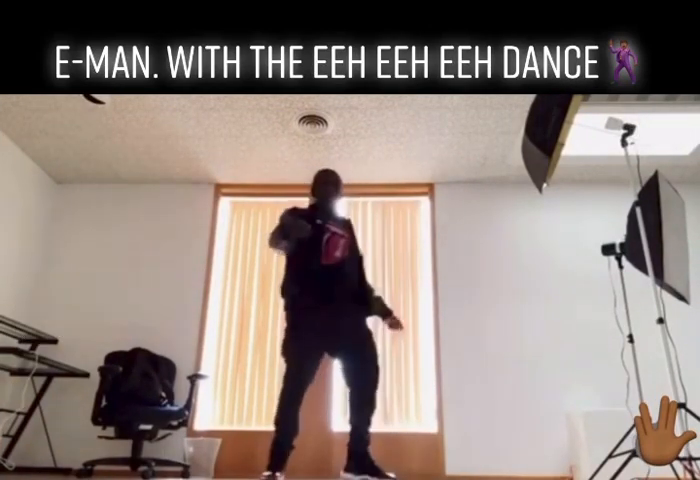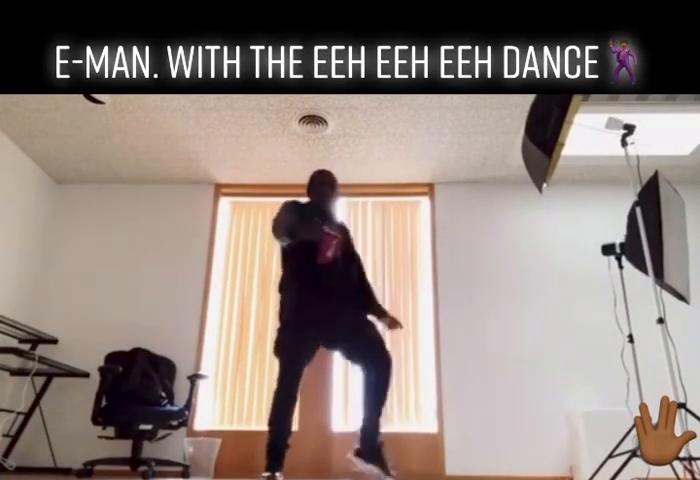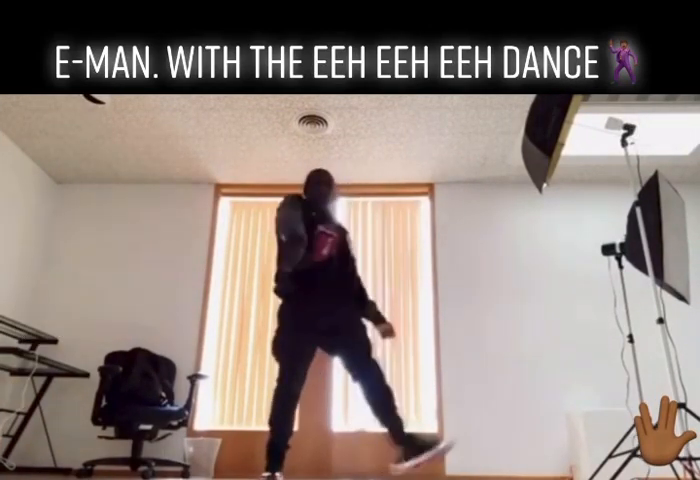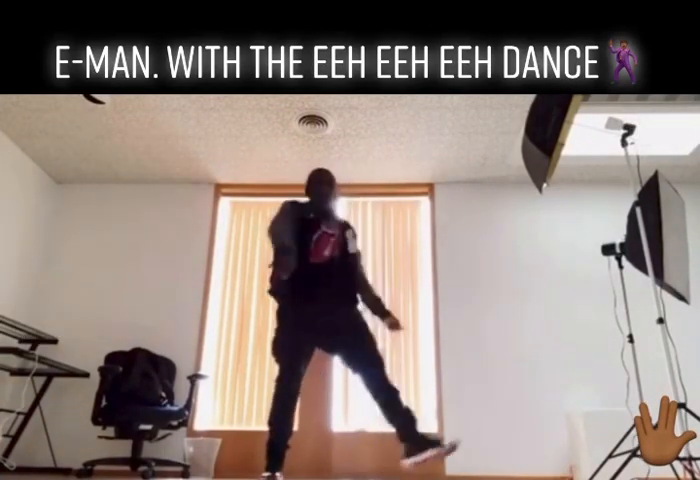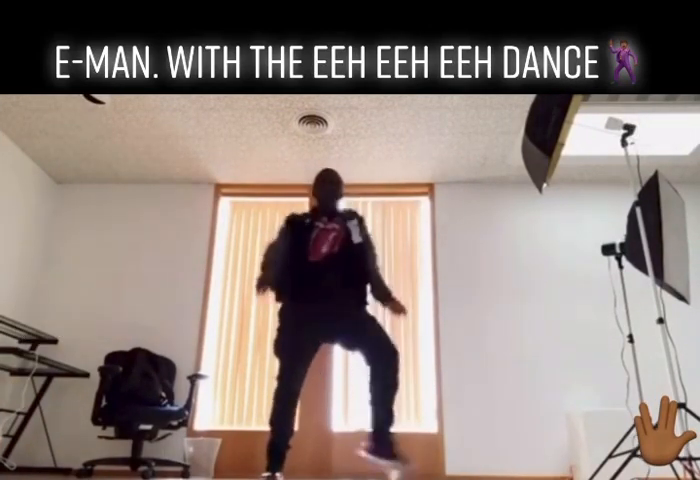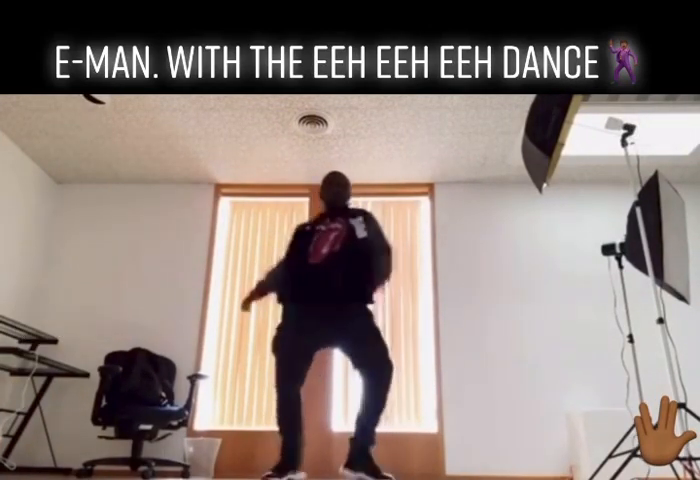
dt=0.1s
person 1, frame 1
left shoulder: (346, 226)
right shoulder: (297, 218)
left elbow: (357, 276)
right elbow: (278, 240)
left wrist: (382, 311)
right wrist: (292, 232)
left hip: (347, 312)
right hip: (308, 311)
left knee: (365, 376)
right knee: (297, 381)
person 1, frame 2
left shoulder: (341, 230)
right shoulder: (295, 212)
left elbow: (356, 277)
right elbow: (282, 231)
left wrist: (379, 312)
right wrist: (302, 229)
left hip: (342, 309)
right hip: (303, 309)
left knee: (378, 363)
right knee: (289, 379)
left ankle: (369, 446)
person 1, frame 3
left shoulder: (339, 231)
right shoulder: (294, 209)
left elbow: (351, 279)
right elbow: (288, 227)
left wrist: (375, 316)
right wrist: (295, 245)
left hip: (339, 310)
right hip: (300, 308)
left knee: (368, 371)
right knee: (290, 381)
left ankle: (404, 442)
person 1, frame 4
left shoulder: (344, 229)
right shoulder: (293, 213)
left elbow: (356, 276)
right elbow: (280, 234)
left wrist: (382, 311)
right wrist: (284, 260)
left hip: (339, 310)
right hip: (299, 310)
left knee: (372, 368)
right knee: (289, 380)
left ankle: (411, 438)
person 1, frame 5
left shoulder: (353, 222)
right shoulder: (296, 225)
left elbow: (368, 265)
right elbow: (277, 255)
left wrist: (384, 294)
right wrist: (267, 276)
left hip: (346, 307)
right hip: (303, 308)
left knee: (385, 355)
right knee: (290, 379)
left ankle: (380, 441)
person 1, frame 6
left shoulder: (362, 221)
right shoulder: (306, 230)
left elbow: (380, 257)
right elbow: (285, 268)
left wrist: (371, 281)
right wrist: (259, 290)
left hip: (347, 308)
right hip: (305, 310)
left knee: (380, 368)
right knee: (288, 378)
